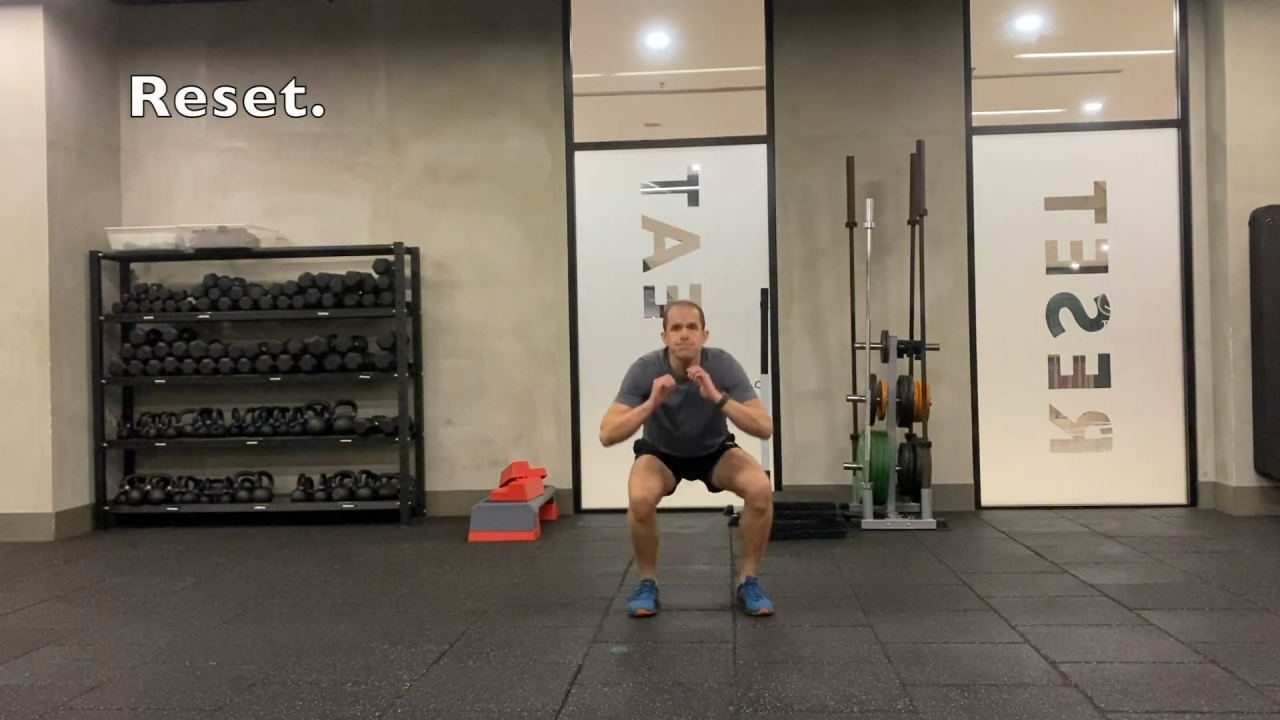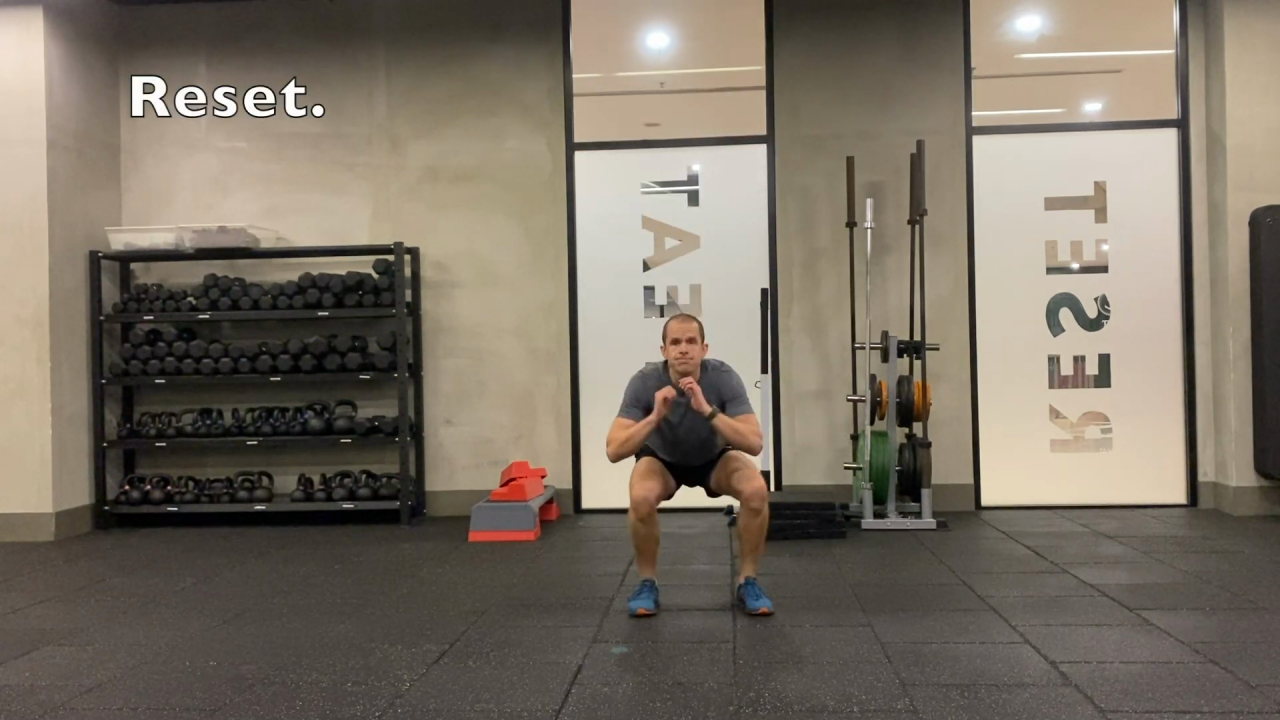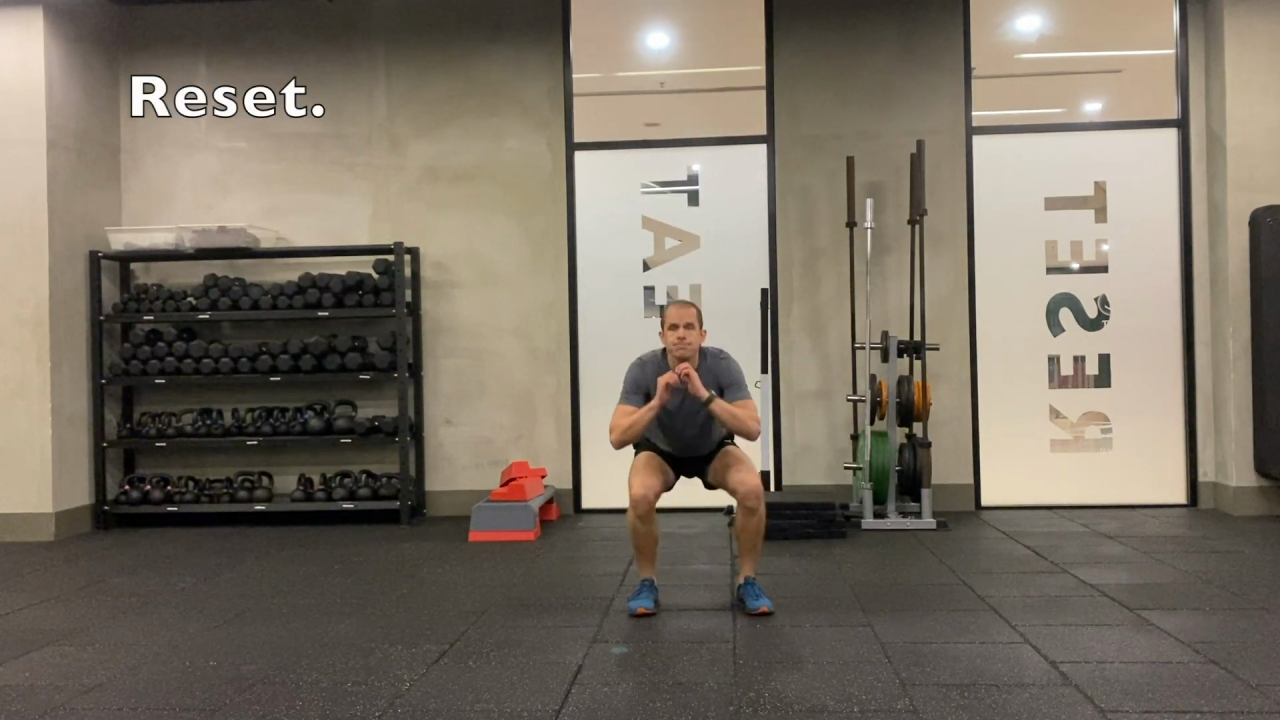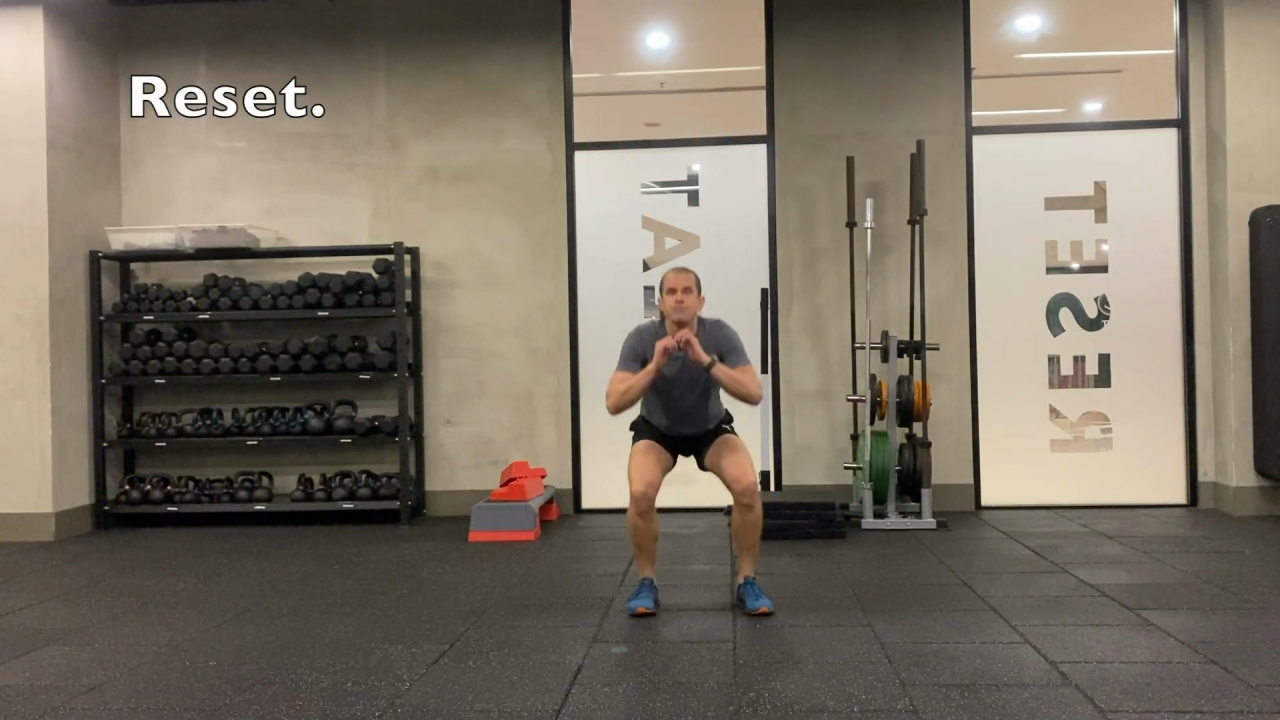
dt=0.1s
person 1, frame 1
left shoulder: (723, 365)
right shoulder: (644, 369)
left elbow: (764, 427)
right elbow: (607, 434)
left wrist: (718, 397)
right wrist: (651, 403)
left hip: (713, 451)
right hip: (661, 452)
left knee: (759, 489)
right knee: (640, 499)
left ankle: (748, 580)
right ankle: (647, 581)
person 1, frame 2
left shoulder: (723, 378)
right shoulder: (644, 382)
left elbow: (754, 444)
right elbow: (614, 450)
left wrist: (707, 410)
right wrist: (655, 416)
left hip: (713, 458)
right hip: (662, 459)
left knee: (756, 491)
right knee: (640, 500)
left ankle: (747, 581)
right ankle: (647, 582)
person 1, frame 3
left shoulder: (722, 365)
right shoulder: (644, 370)
left elbow: (752, 428)
right elbow: (618, 437)
left wrist: (705, 395)
right wrist: (658, 402)
left hip: (712, 448)
right hip: (660, 450)
left knee: (751, 490)
right knee: (640, 497)
left ankle: (747, 581)
right ankle: (647, 582)
person 1, frame 4
left shoulder: (719, 334)
right shoulder: (642, 338)
left elbow: (754, 392)
right elbow: (614, 402)
left wrist: (706, 360)
right wrist: (654, 367)
left hip: (710, 427)
right hip: (657, 429)
left knee: (748, 486)
right knee: (640, 492)
left ankle: (747, 581)
right ankle: (646, 582)
